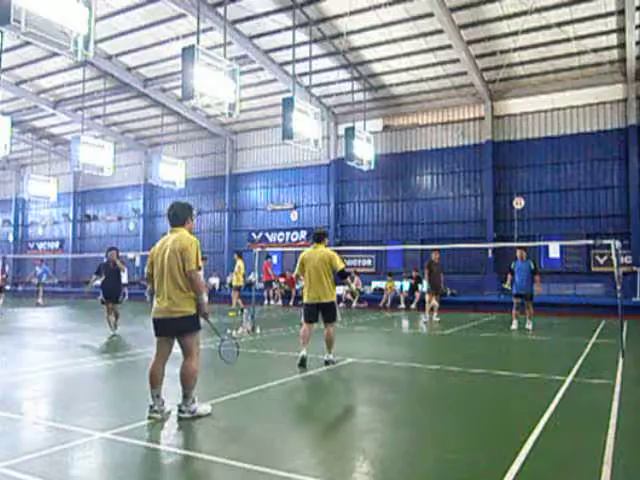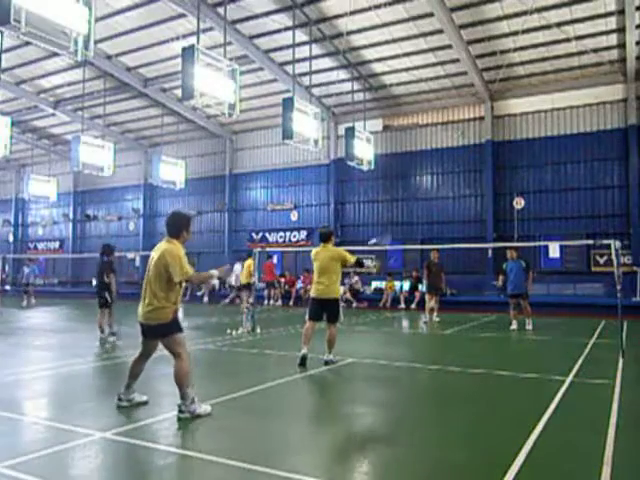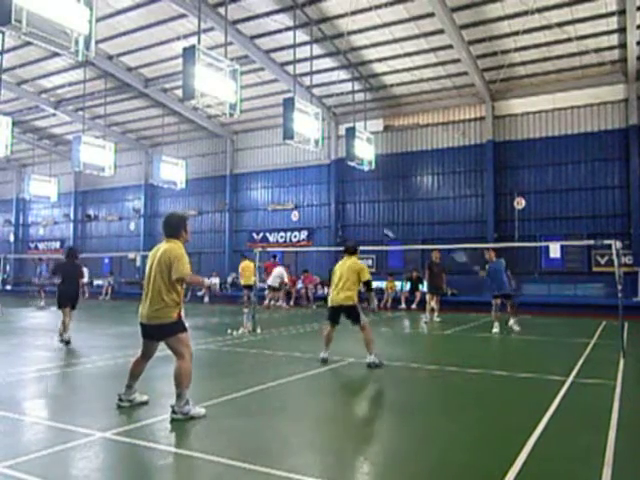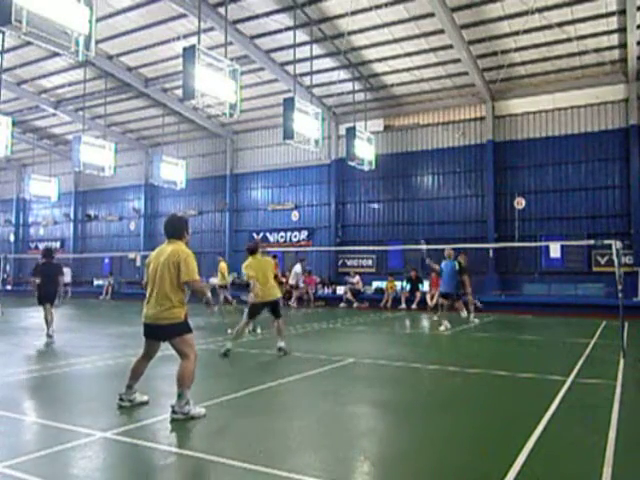
dt=1s
person 1, frame 1
left shoulder: (159, 245)
right shoulder: (189, 241)
left elbow: (149, 278)
right elbow: (193, 275)
right wrist: (203, 300)
left hip: (161, 310)
right hip: (184, 309)
left knee: (160, 358)
right knee: (191, 357)
left ankle: (156, 406)
right ankle: (188, 406)
person 1, frame 2
left shoulder: (161, 247)
right shoulder: (173, 252)
right elbow: (192, 278)
right wrist: (214, 274)
left hip: (148, 312)
right hip: (162, 314)
left knee: (145, 354)
right knee: (182, 356)
left ankle: (126, 394)
right ankle: (188, 405)
person 1, frame 3
left shoulder: (157, 249)
right shoulder: (176, 251)
right elbow: (184, 278)
right wrist: (205, 282)
left hip: (148, 313)
right hip: (167, 314)
left knee: (145, 355)
right knee: (185, 355)
left ankle: (127, 394)
right ankle: (181, 406)
person 1, frame 4
left shoulder: (156, 253)
right shoulder: (184, 253)
right elbow: (193, 284)
right wrist: (207, 294)
left hip: (150, 315)
right hip: (172, 316)
left knee: (147, 355)
right knee: (189, 356)
left ankle: (128, 394)
right ankle: (181, 406)
person 2, frame 1
left shoulder: (304, 255)
right shoulder: (330, 254)
left elbow: (297, 274)
right elbow: (341, 273)
left wrist: (297, 277)
right wrist: (351, 286)
left hip: (310, 296)
right hip: (327, 296)
left knee: (307, 325)
right knee: (329, 326)
left ankle: (303, 352)
right ankle: (328, 355)
person 2, frame 2
left shoulder: (314, 253)
right shoulder: (338, 252)
right elbow: (355, 263)
left hip: (316, 294)
right hip: (332, 295)
left knee: (310, 323)
right knee: (332, 326)
left ankle: (305, 351)
right ankle: (328, 356)
person 2, frame 3
left shoulder: (338, 265)
right shoulder: (360, 265)
right elbow: (367, 285)
right wrist: (373, 301)
left hip: (334, 301)
right hip: (349, 301)
left knee: (331, 327)
right knee: (365, 327)
left ankle: (324, 354)
right ankle: (371, 358)
person 2, frame 4
left shoulder: (246, 265)
right shoulder: (268, 260)
left elbow: (252, 279)
left wrist: (255, 292)
left hip: (258, 298)
right hip: (273, 296)
left knee: (245, 323)
right knee: (278, 319)
left ankle: (229, 345)
right ankle: (281, 344)
